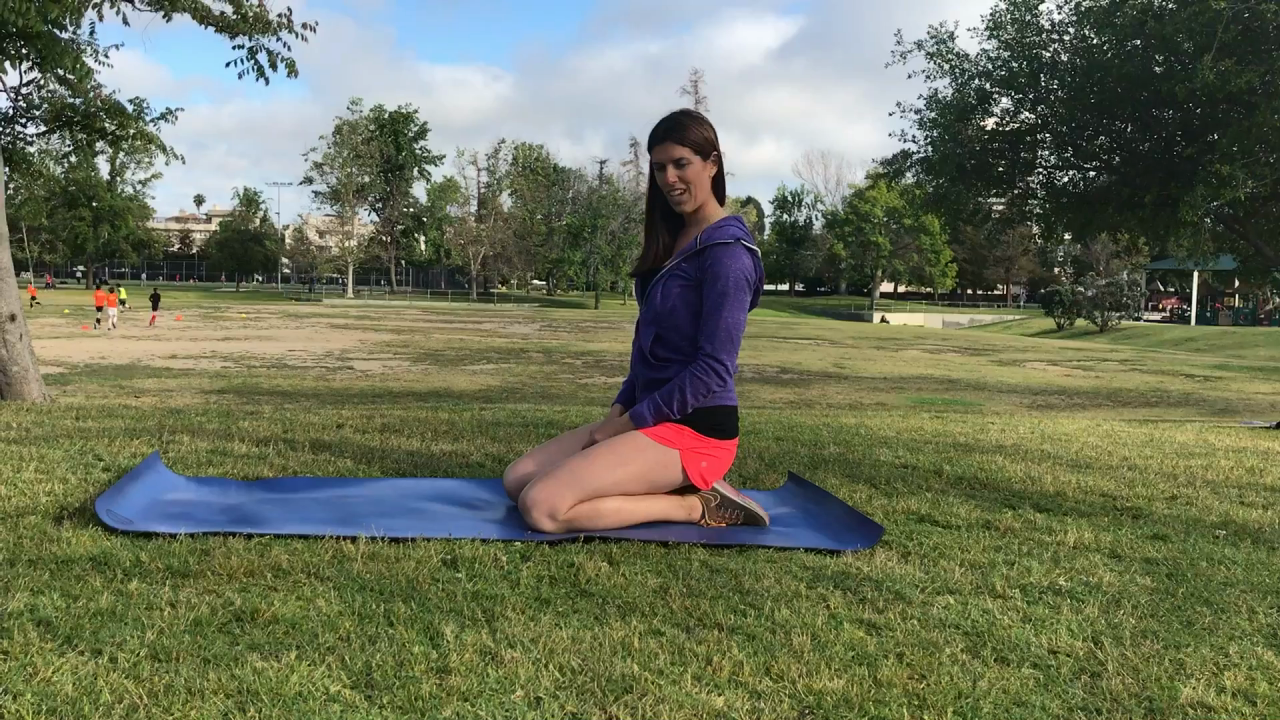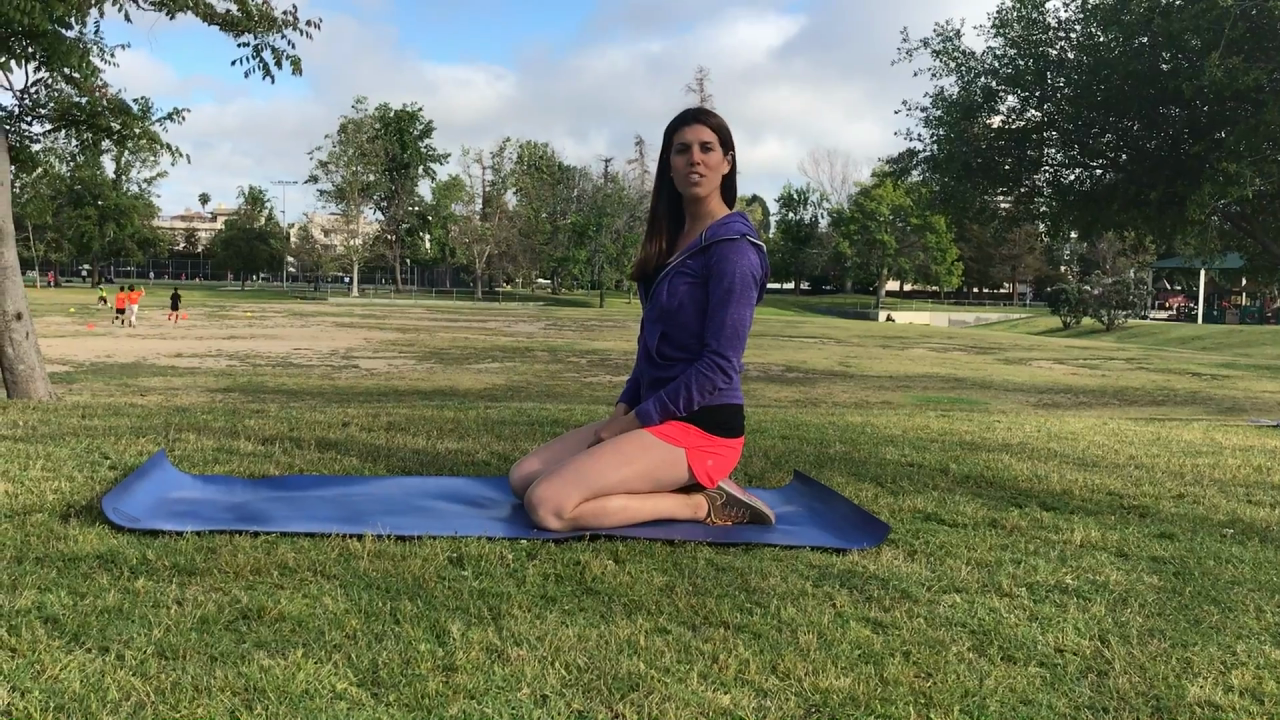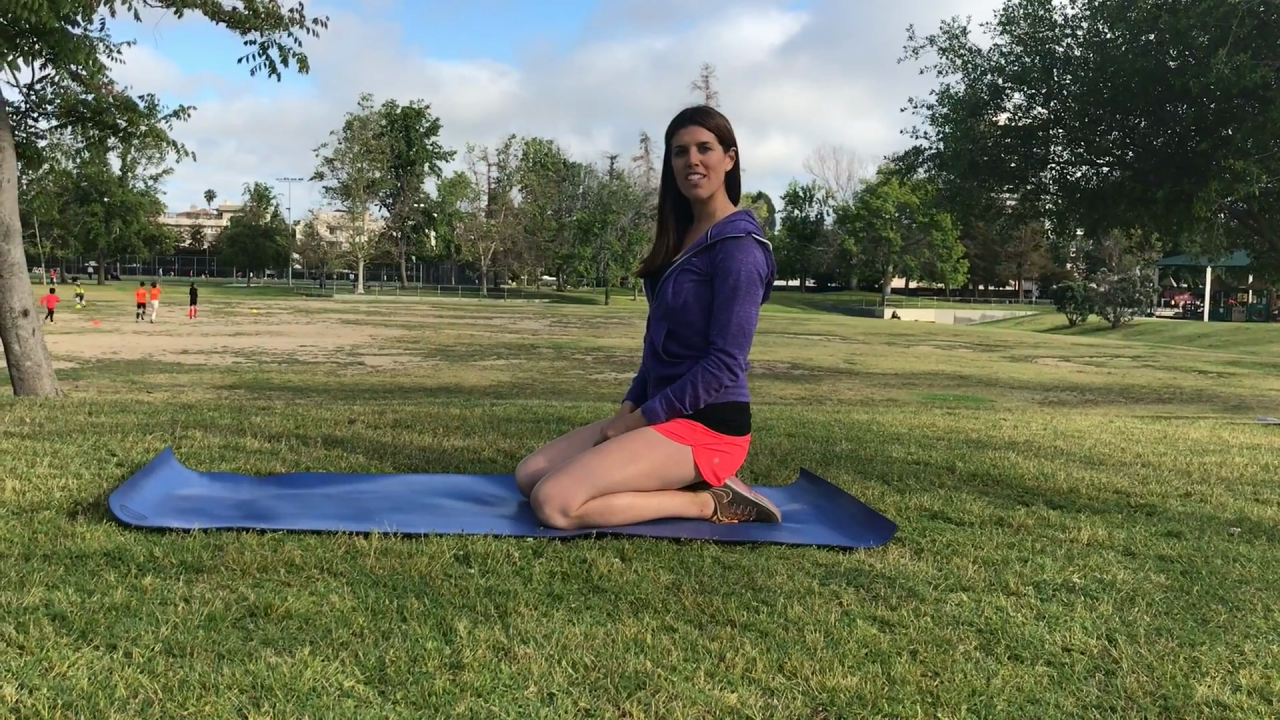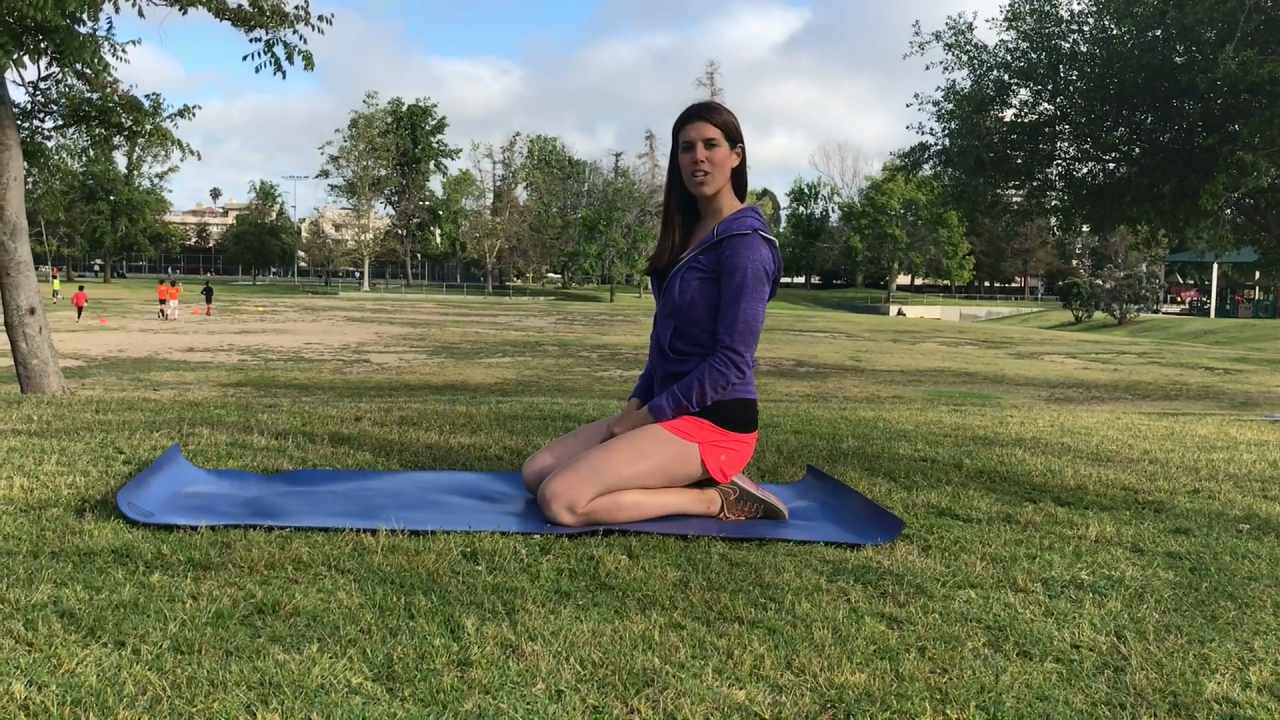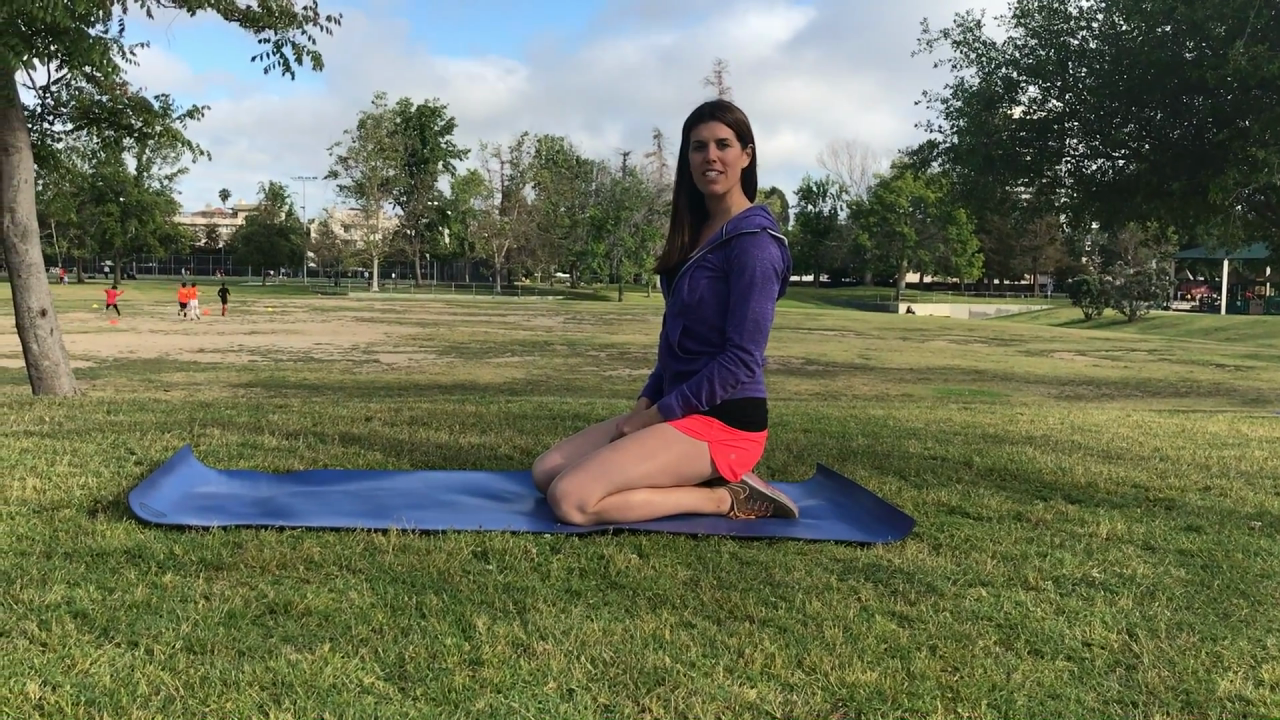
dt=0.5s
person 1, frame 1
left shoulder: (727, 252)
right shoulder: (671, 240)
left elbow: (713, 369)
left wrist: (628, 423)
right wrist: (618, 410)
left hip: (695, 427)
right hip: (650, 414)
left knee: (541, 506)
right knee: (517, 478)
left ankle: (696, 505)
right ankle: (678, 487)
person 1, frame 2
left shoulder: (732, 247)
right shoulder: (672, 238)
left elbow: (719, 366)
left wrist: (633, 421)
right wrist: (623, 409)
left hip: (701, 425)
right hip: (658, 411)
left knee: (547, 504)
right knee: (522, 476)
left ankle: (702, 503)
right ankle: (687, 485)
person 1, frame 3
left shoulder: (738, 245)
right shoulder: (681, 235)
left elbow: (725, 363)
left wrist: (639, 419)
right wrist: (629, 406)
left hip: (707, 423)
right hip: (664, 410)
left knee: (553, 502)
right knee: (529, 474)
left ankle: (709, 501)
right ankle: (691, 484)
person 1, frame 4
left shoulder: (744, 242)
right shoulder: (687, 232)
left elbow: (732, 361)
left wrist: (646, 416)
right wrist: (635, 404)
left hip: (713, 420)
right hip: (670, 406)
left knee: (560, 499)
right knee: (536, 472)
left ankle: (716, 498)
right ankle: (701, 480)
person 1, frame 5
left shoulder: (753, 242)
right shoulder: (696, 231)
left elbow: (741, 360)
left wrist: (655, 415)
right wrist: (645, 402)
left hip: (723, 420)
right hip: (680, 406)
left knee: (570, 499)
right knee: (546, 471)
left ankle: (726, 498)
right ankle: (708, 481)
